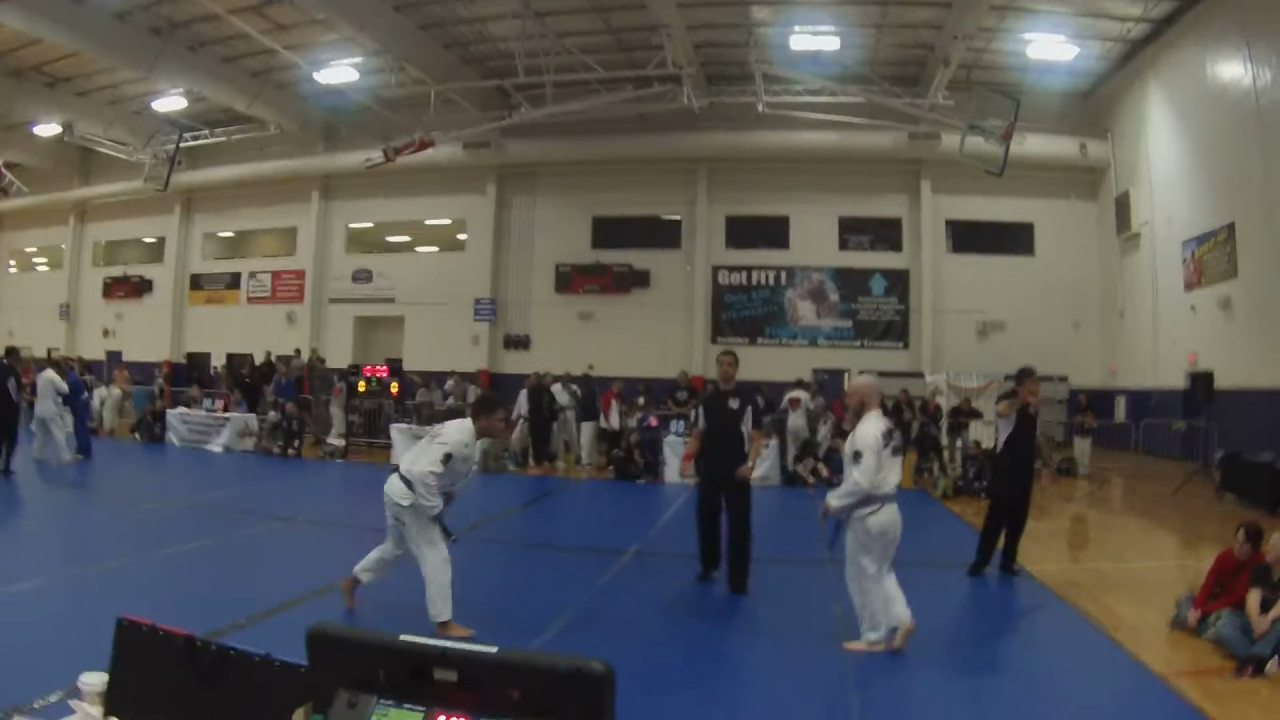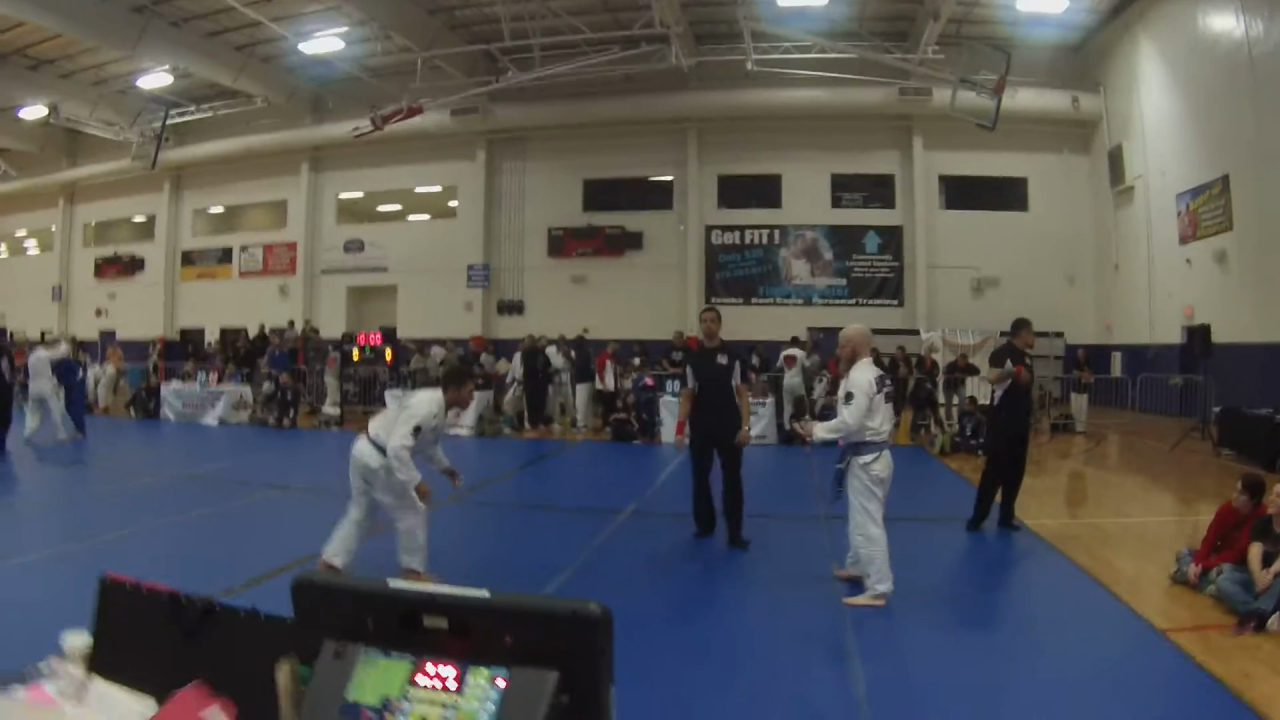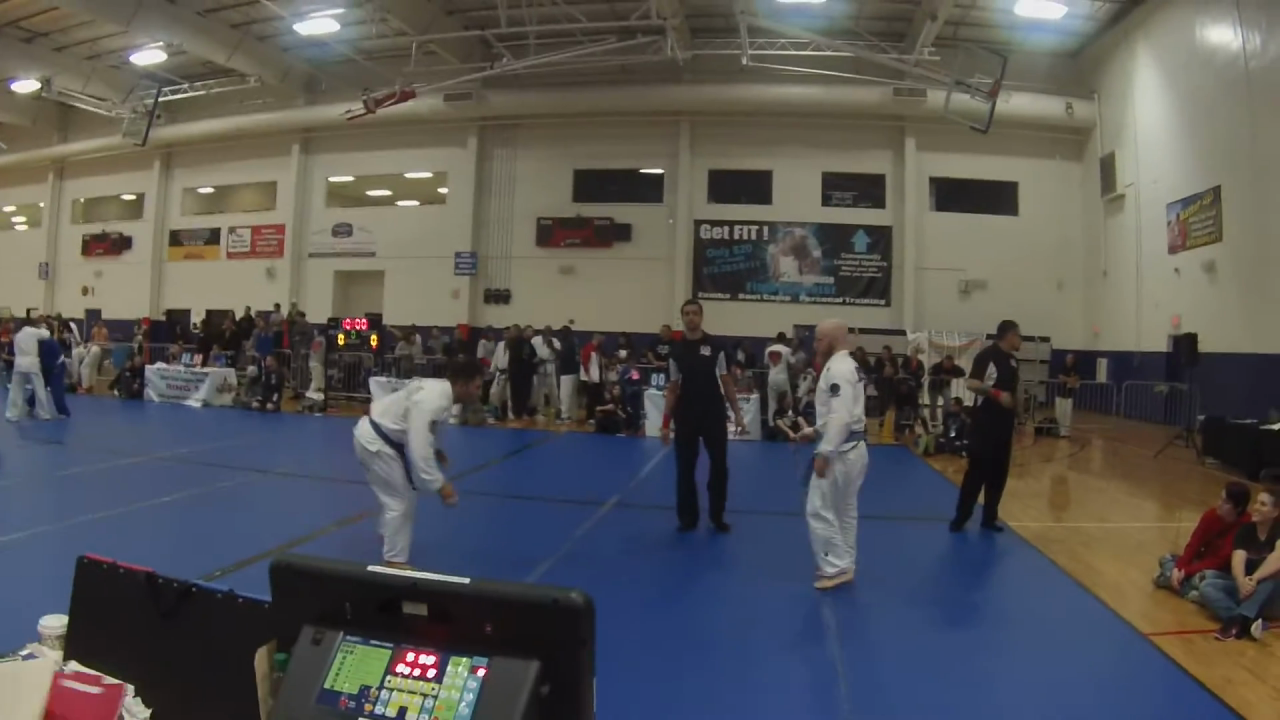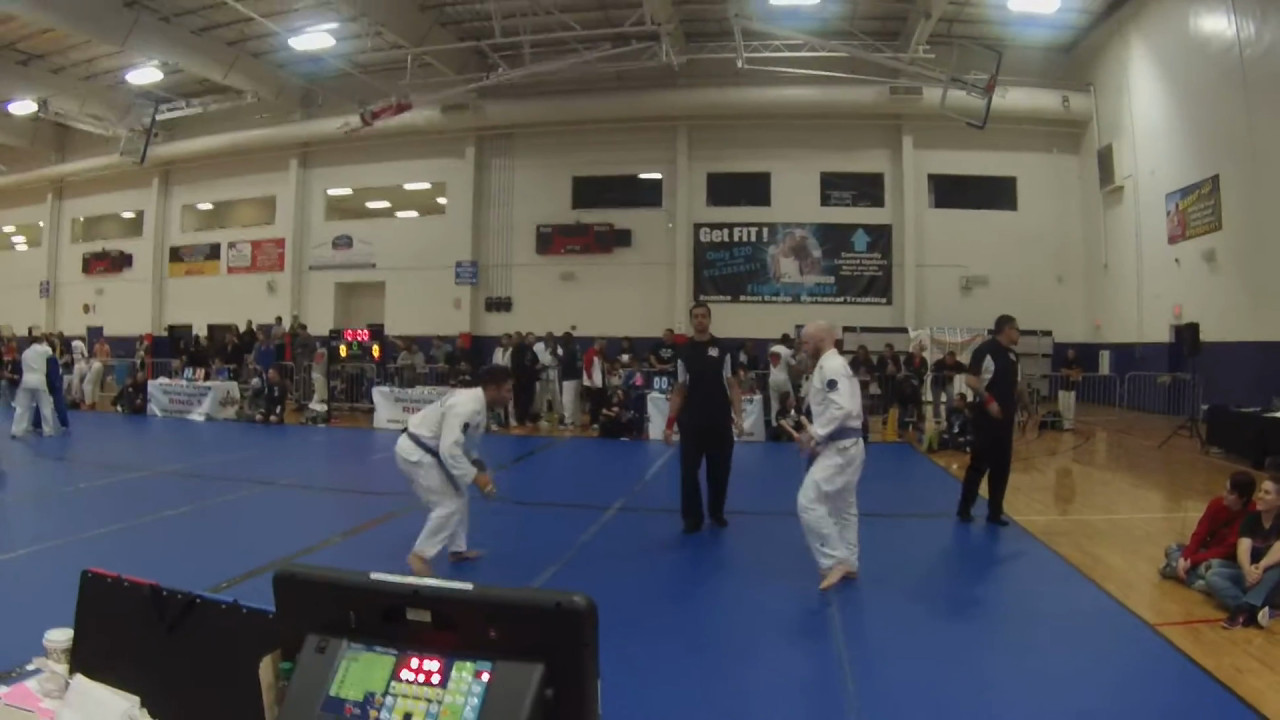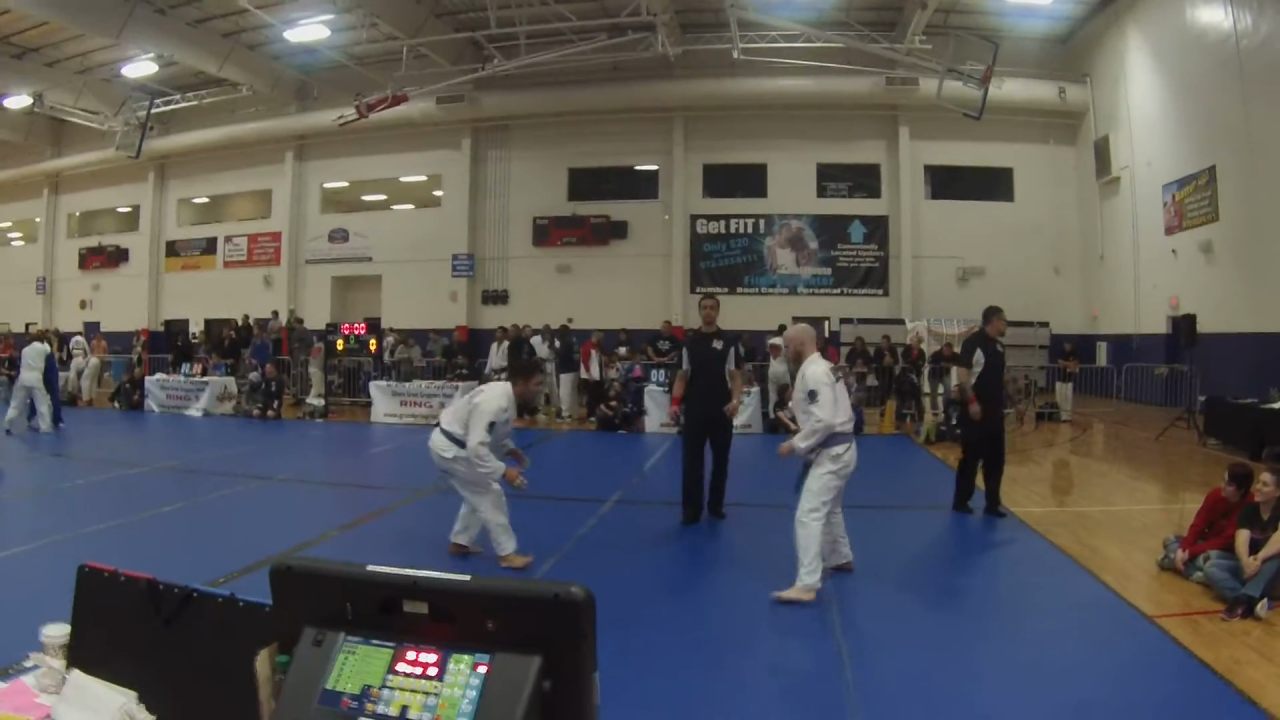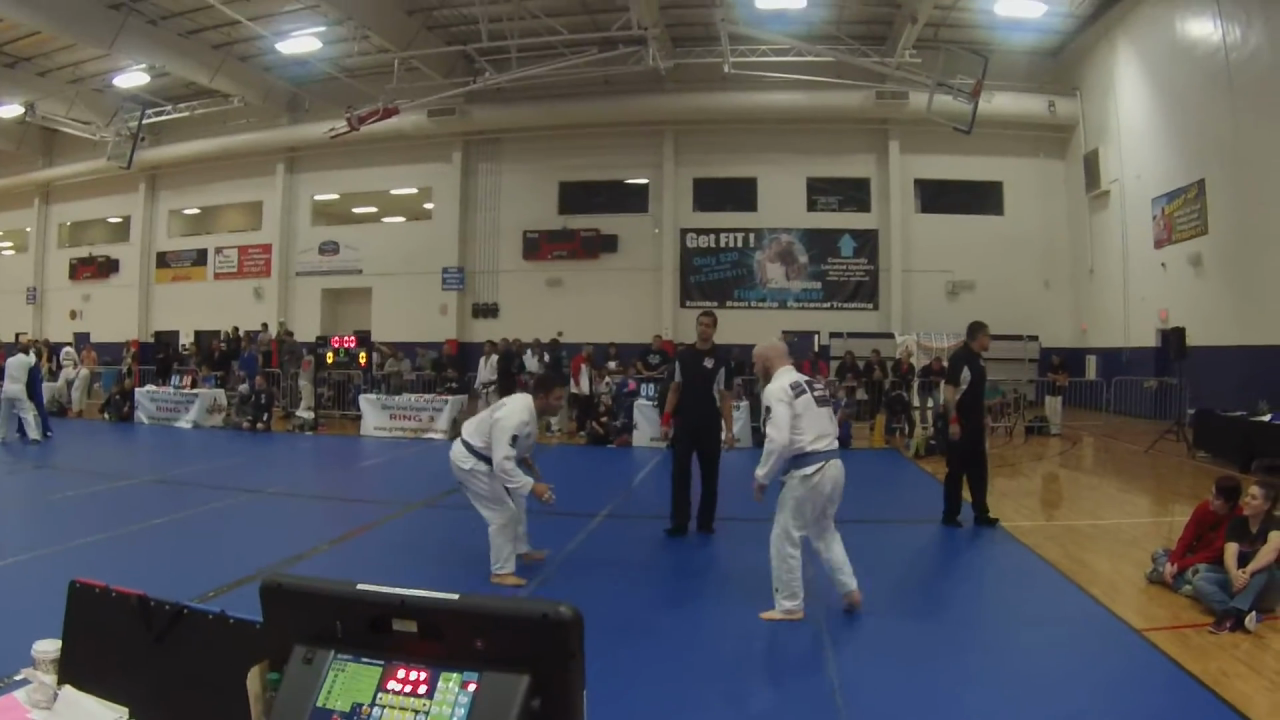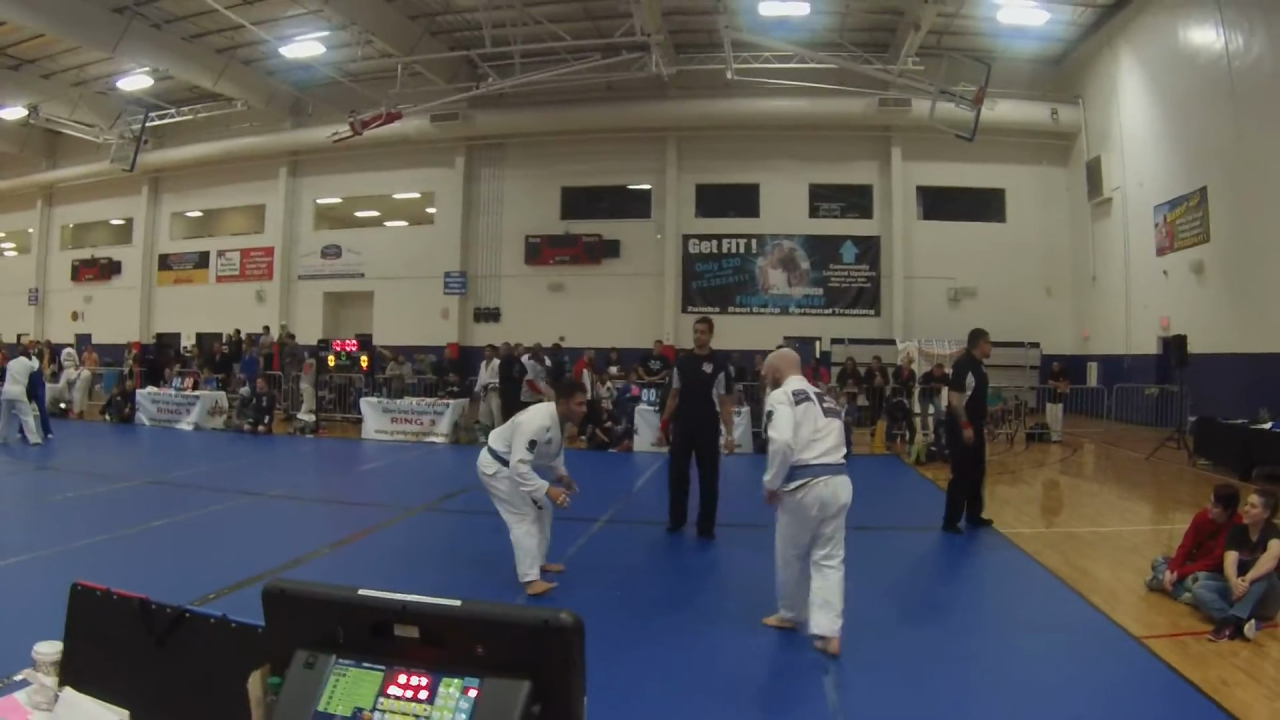
dt=0.3s
person 1, frame 1
left shoulder: (865, 432)
right shoulder: (889, 428)
left elbow: (860, 482)
left wrist: (833, 501)
right wrist: (845, 490)
left hip: (867, 513)
right hip: (889, 510)
left knee: (862, 577)
right knee: (882, 572)
left ankle: (873, 637)
right ankle: (900, 620)
person 1, frame 2
left shoulder: (857, 378)
right shoulder: (879, 375)
left elbow: (848, 422)
left wrist: (817, 430)
right wrist: (843, 437)
left hip: (865, 461)
right hip: (878, 455)
left knee: (866, 524)
right knee: (861, 519)
left ankle: (877, 591)
right ankle: (856, 566)
person 1, frame 3
left shoulder: (837, 368)
right shoulder: (848, 366)
left elbow: (841, 416)
left wrist: (824, 452)
right wrist: (818, 430)
left hip: (841, 450)
right hip: (854, 447)
left knee: (819, 510)
right knee: (845, 511)
left ankle: (838, 568)
right ankle: (842, 564)
person 1, frame 4
left shoulder: (830, 365)
right shoulder: (832, 365)
left elbow: (841, 408)
left wrist: (813, 433)
right wrist: (816, 435)
left hip: (840, 447)
right hip: (848, 444)
left knee: (810, 503)
right knee: (844, 508)
left ankle: (836, 561)
right ankle: (847, 563)
person 1, frame 5
left shoulder: (813, 373)
right shoulder: (821, 368)
left elbow: (822, 420)
left wrist: (796, 444)
right wrist: (802, 442)
left hip: (832, 452)
right hip: (841, 448)
left knee: (809, 514)
right knee: (829, 508)
left ankle: (806, 586)
right ankle: (841, 557)
person 1, frame 6
left shoulder: (776, 389)
right shoulder: (814, 385)
left elbow: (778, 439)
left wrist: (762, 476)
left hip: (807, 473)
right hip: (833, 466)
left knee: (785, 540)
right knee: (824, 531)
left ankle: (789, 606)
right ankle: (849, 588)
person 1, frame 7
left shoulder: (780, 396)
right shoulder: (827, 400)
left elbow: (781, 442)
left wrist: (772, 484)
left hip: (803, 486)
right hip: (839, 483)
left knee: (790, 555)
right knee: (829, 561)
left ankle: (791, 615)
right ankle: (828, 635)
person 2, frame 1
left shoulder: (746, 401)
right shoulder: (708, 401)
left elbow: (754, 439)
right elbow: (698, 435)
left wrist: (750, 465)
right wrist: (688, 458)
left hip: (735, 472)
right hip: (709, 470)
left knee: (739, 525)
right knee: (706, 521)
left ankle: (738, 580)
right ankle: (709, 565)
person 2, frame 2
left shoulder: (732, 355)
right shoulder: (693, 358)
left elbow: (742, 393)
right elbow: (688, 396)
left wrist: (745, 426)
right wrist: (680, 429)
left hip: (729, 425)
right hip: (701, 426)
left knee: (732, 478)
right knee: (700, 477)
left ankle: (735, 532)
right ankle: (704, 525)
person 2, frame 3
left shoulder: (716, 346)
right shoulder: (677, 351)
left elbow: (727, 382)
right elbow: (672, 389)
left wrist: (738, 414)
right wrist: (666, 423)
left hip: (714, 415)
right hip: (686, 417)
left knee: (719, 465)
right knee: (685, 469)
left ankle: (717, 515)
right ankle: (688, 517)
person 2, frame 4
left shoulder: (723, 349)
right shoulder: (685, 353)
left elbow: (732, 385)
right elbow: (679, 390)
left wrist: (738, 415)
right wrist: (670, 423)
left hip: (720, 419)
right hip: (692, 419)
left knee: (720, 468)
right knee: (689, 470)
left ankle: (716, 512)
right ankle: (693, 519)
person 2, frame 5
left shoulder: (727, 342)
right shoulder: (690, 342)
left elbow: (735, 377)
right elbow: (682, 377)
left wrist: (735, 400)
right wrist: (675, 403)
left hip: (720, 410)
right hip: (694, 410)
left knee: (721, 460)
right knee: (692, 460)
left ankle: (715, 505)
right ankle: (692, 510)
person 2, frame 6
left shoulder: (720, 360)
right shoulder: (683, 356)
left elbow: (725, 398)
right elbow: (674, 390)
left wrist: (729, 430)
right wrist: (666, 420)
left hip: (709, 424)
right hip: (683, 422)
left knee: (709, 474)
right knee: (680, 471)
left ankle: (705, 521)
right ankle: (679, 522)
person 2, frame 7
left shoulder: (719, 365)
right shoulder: (682, 362)
left elbow: (726, 403)
right elbow: (673, 396)
left wrist: (729, 435)
right wrist: (663, 426)
left hip: (707, 428)
right hip: (682, 427)
left knee: (708, 478)
right knee: (677, 475)
left ankle: (706, 526)
right ankle: (677, 519)
person 3, frame 1
left shoulder: (464, 432)
right shoulder: (457, 438)
right elbow: (424, 473)
left wrist: (447, 491)
right wrist: (435, 509)
left hip: (400, 489)
right hip: (408, 495)
left knee: (395, 545)
right knee: (435, 557)
left ankle: (353, 581)
right ankle: (444, 622)
person 3, frame 2
left shoulder: (436, 403)
right shoulder: (425, 409)
left elbow: (427, 441)
right elbow: (398, 448)
left wrist: (444, 466)
right wrist: (416, 483)
left hip: (365, 451)
right hip: (376, 458)
left knee: (359, 514)
right knee: (412, 512)
left ankle: (330, 561)
right ankle: (414, 571)
person 3, frame 3
left shoulder: (440, 390)
right shoulder: (433, 402)
right elbow: (419, 450)
left wrist: (434, 449)
right wrist: (440, 484)
left hip: (375, 434)
right hip: (374, 441)
right knee: (401, 501)
left ankle: (388, 531)
right ankle: (394, 560)
person 3, frame 4
left shoulder: (476, 402)
right shoulder: (466, 407)
left elbow: (463, 440)
right elbow: (449, 449)
left wrist: (475, 461)
right wrist: (474, 476)
left hip: (423, 450)
right hip: (414, 453)
left knee: (457, 498)
right knee: (450, 504)
left ankle: (457, 549)
right ankle: (420, 555)
person 3, frame 5
left shoulder: (505, 393)
right shoulder: (493, 404)
left elbow: (495, 432)
right elbow: (477, 448)
left wrist: (510, 449)
right wrist: (503, 472)
left hip: (454, 444)
right hip: (449, 448)
left knee: (478, 495)
right knee: (491, 496)
left ankle: (459, 542)
right ankle: (507, 554)
person 3, frame 6
left shoulder: (527, 404)
right shoulder: (514, 418)
right elbow: (503, 464)
left wrist: (524, 458)
right wrist: (532, 486)
left hip: (483, 458)
right hip: (470, 461)
left knee: (515, 503)
right knee: (503, 514)
left ankle: (521, 550)
right ankle: (501, 572)
person 3, frame 7
left shoulder: (559, 417)
right shoulder: (535, 423)
left elbow: (551, 449)
right elbow: (519, 467)
left wrist: (561, 474)
right wrist: (547, 489)
left hip: (514, 465)
right hip: (496, 466)
left knee: (542, 510)
right knee: (525, 518)
left ankle: (539, 562)
right ankle: (531, 580)
person 4, frame 1
left shoulder: (1032, 407)
right shoulder: (1008, 400)
right elbow: (1001, 411)
left wrist: (1046, 461)
right wrist: (1024, 400)
left hip: (1025, 468)
right hip: (1006, 467)
left knee: (1018, 517)
right knee: (997, 515)
left ankle: (1008, 561)
right ankle: (981, 561)
person 4, frame 2
left shoulder: (1025, 357)
right shoulder: (1002, 353)
right elbow: (992, 376)
left wrist: (1035, 416)
right wrist: (1017, 371)
left hip: (1021, 421)
right hip: (1002, 421)
left knee: (1015, 471)
right knee: (994, 469)
left ankle: (1006, 516)
right ankle: (978, 517)
person 4, frame 3
left shoulder: (1012, 360)
right shoulder: (987, 356)
right elbow: (971, 384)
left wrist: (1018, 418)
right wrist: (996, 394)
left hip: (1004, 424)
right hip: (985, 423)
left knee: (999, 472)
right knee: (977, 471)
left ankle: (989, 517)
right ankle: (961, 517)
person 4, frame 4
left shoulder: (1012, 355)
right shoulder: (985, 350)
left elbow: (1017, 386)
right elbow: (971, 380)
right wrist: (989, 400)
left hip: (1006, 417)
right hip: (986, 417)
left knee: (1002, 466)
right knee: (979, 463)
left ankle: (994, 512)
right ankle: (964, 508)
person 4, frame 5
left shoulder: (998, 346)
right shoulder: (974, 342)
right elbow: (962, 374)
right wrist: (971, 401)
left hip: (995, 409)
right hip: (977, 409)
left knee: (996, 457)
right knee: (971, 455)
left ankle: (992, 504)
right ankle: (960, 500)
person 4, frame 6
left shoulder: (978, 359)
right shoulder: (959, 358)
right elbow: (949, 391)
left wrist: (983, 417)
right wrist: (952, 421)
left hip: (975, 422)
right hip: (959, 423)
left knee: (979, 468)
right knee: (956, 469)
left ankle: (981, 514)
right ankle: (950, 515)
person 4, frame 7
left shoulder: (978, 365)
right shoulder: (963, 365)
right elbow: (955, 399)
left wrist: (986, 422)
right wrist: (964, 426)
left hip: (975, 428)
right hip: (962, 429)
left knee: (977, 473)
right knee: (961, 475)
left ankle: (974, 515)
right ankle: (951, 522)
